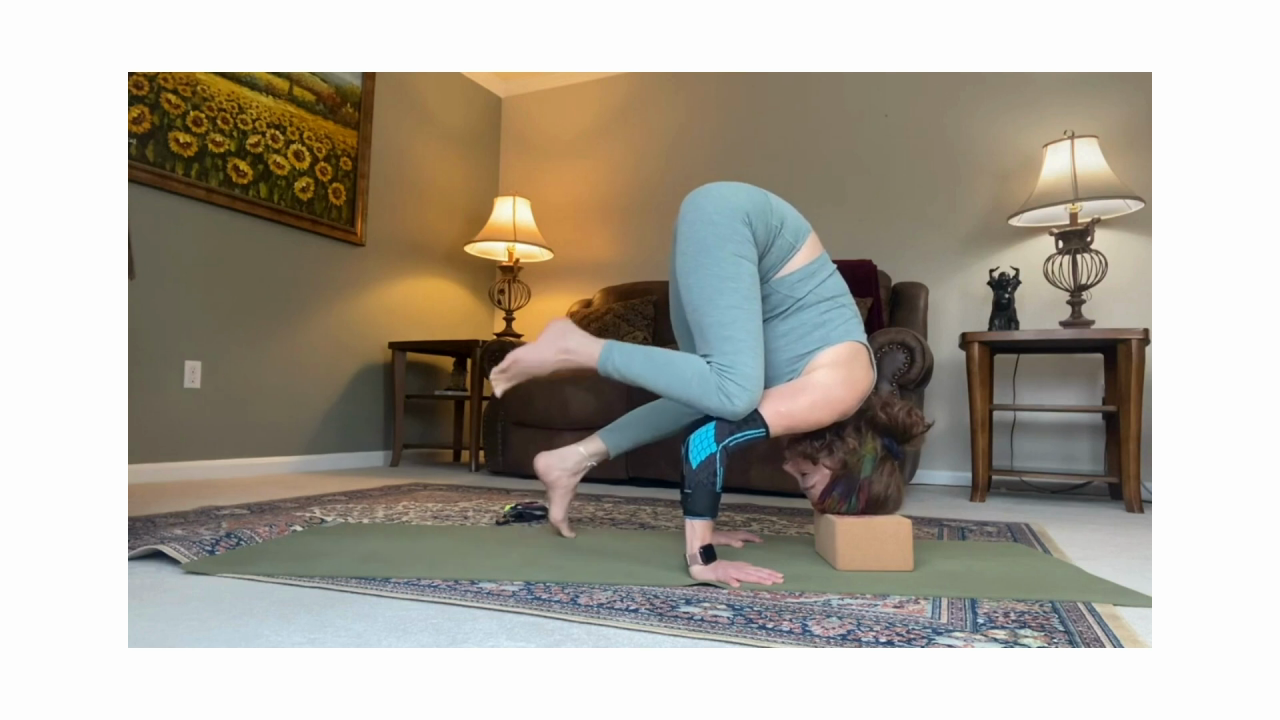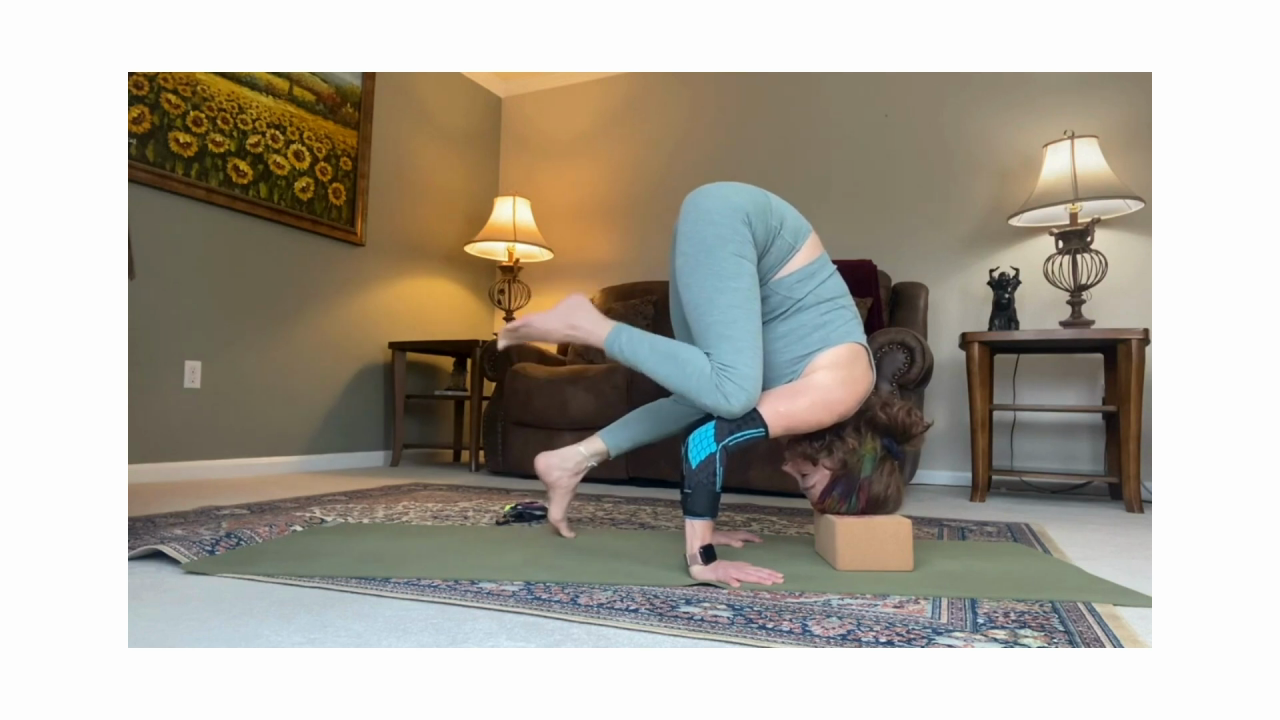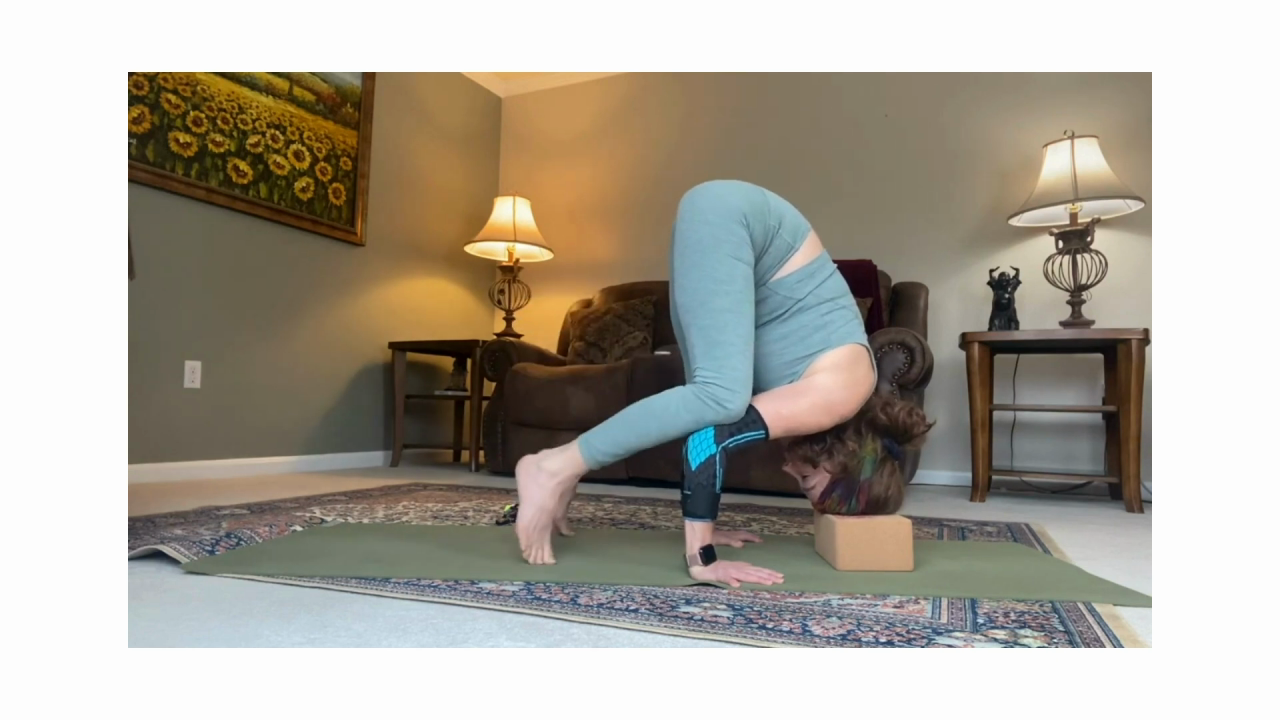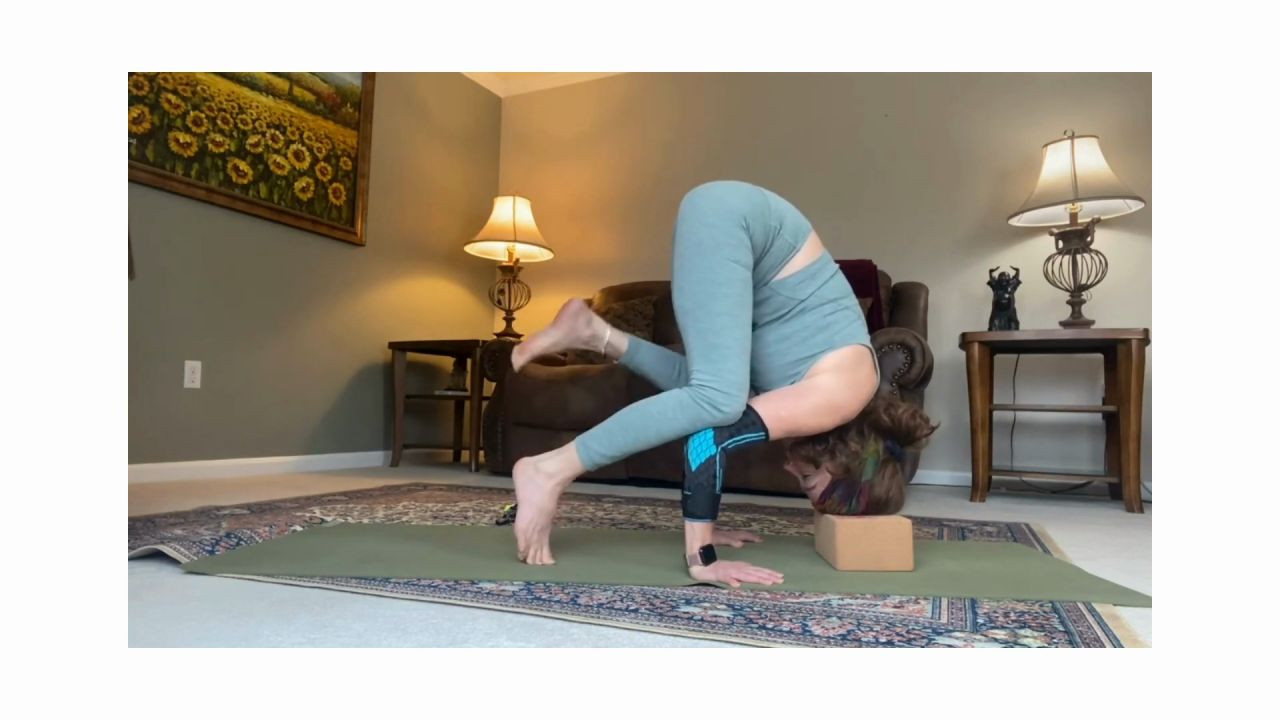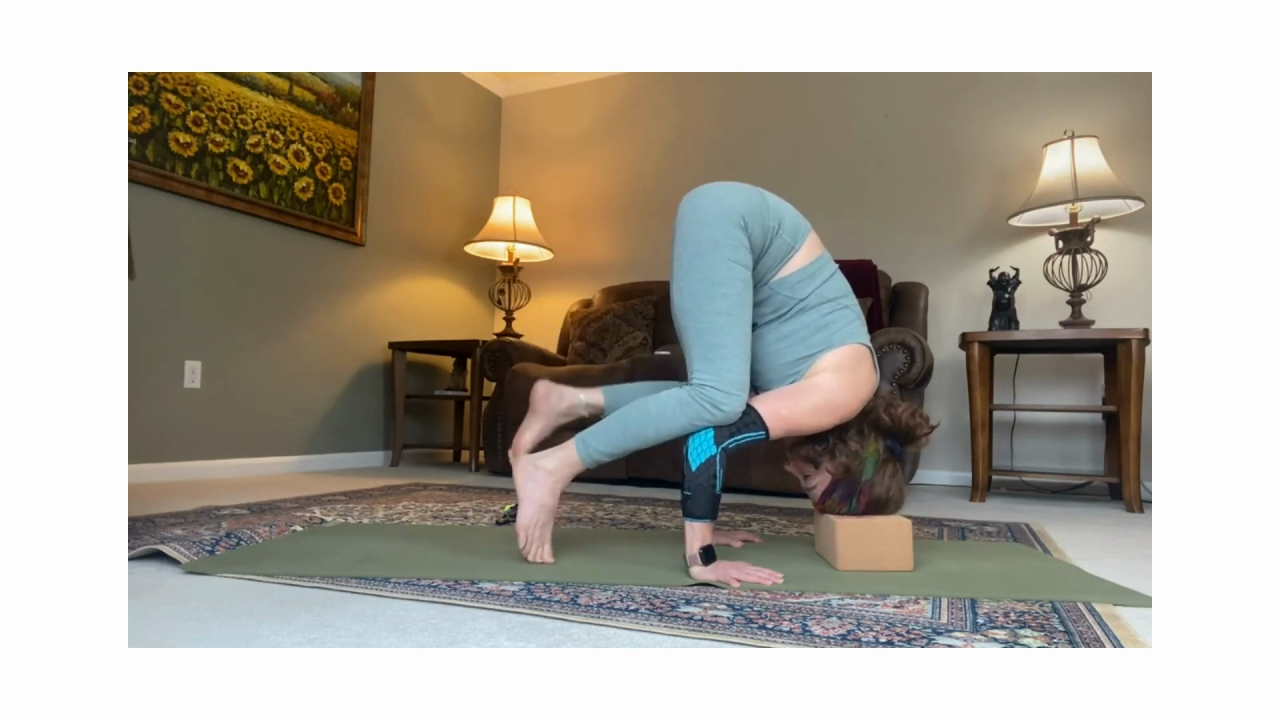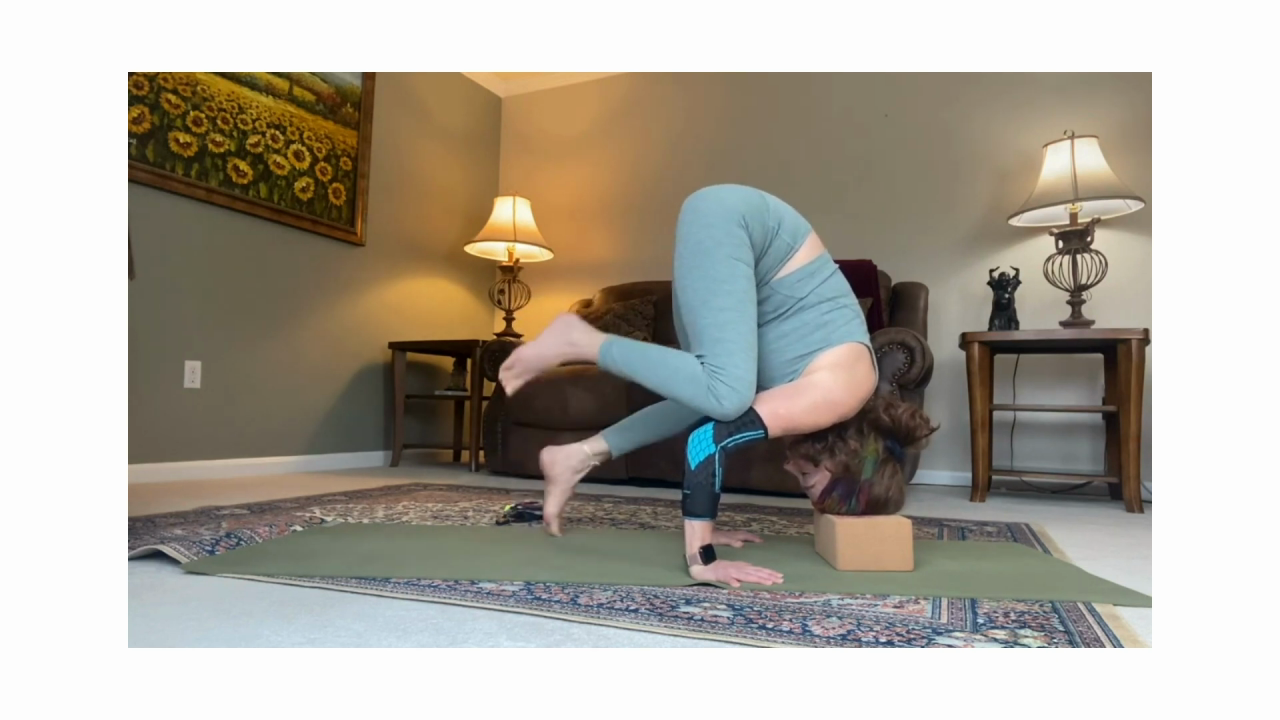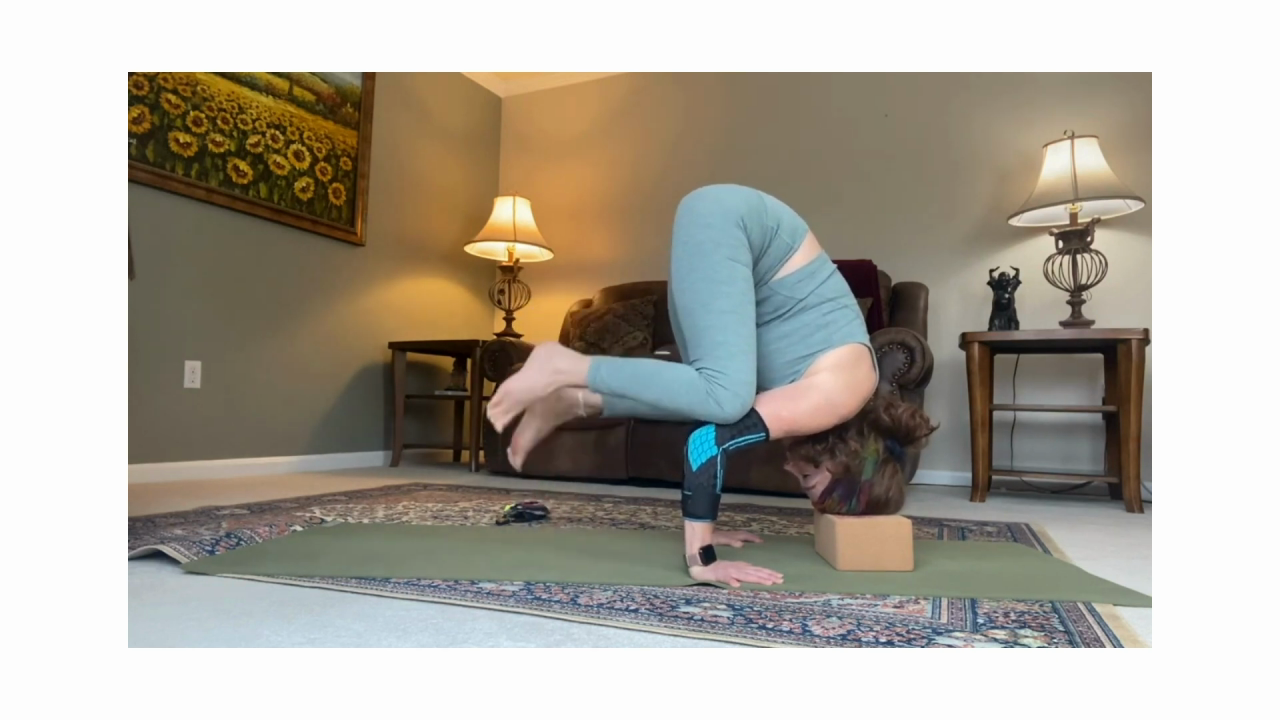
dt=0.7s
person 1, frame 1
left shoulder: (842, 383)
right shoulder: (839, 394)
right elbow: (712, 441)
left wrist: (703, 528)
right wrist: (701, 559)
left hip: (733, 227)
right hip: (727, 218)
left knee: (708, 395)
right knee: (730, 395)
left ankle: (573, 461)
right ankle: (573, 349)
person 1, frame 2
left shoulder: (840, 384)
right shoulder: (838, 394)
right elbow: (713, 440)
left wrist: (703, 529)
right wrist: (701, 560)
left hip: (735, 225)
right hip: (727, 217)
left knee: (710, 397)
right knee: (729, 394)
left ankle: (574, 461)
right ankle: (585, 325)
person 1, frame 3
left shoulder: (841, 384)
right shoulder: (837, 397)
right elbow: (713, 440)
left wrist: (703, 526)
right wrist: (701, 559)
left hip: (737, 225)
left knee: (708, 399)
right knee: (720, 399)
left ankle: (570, 458)
right ankle: (554, 471)
person 1, frame 4
left shoulder: (843, 386)
right shoulder: (839, 397)
right elbow: (714, 440)
left wrist: (704, 529)
right wrist: (700, 559)
left hip: (742, 225)
left knee: (712, 397)
right knee: (718, 401)
left ankle: (595, 333)
right ankle: (549, 472)
person 1, frame 5
left shoulder: (840, 388)
right shoulder: (838, 397)
right elbow: (713, 440)
left wrist: (704, 528)
right wrist: (701, 561)
left hip: (737, 227)
right hip: (727, 219)
left knee: (715, 400)
right knee: (717, 402)
left ankle: (574, 402)
right ankle: (551, 468)
person 1, frame 6
left shoulder: (841, 384)
right shoulder: (838, 394)
right elbow: (714, 440)
left wrist: (703, 530)
right wrist: (700, 560)
left hip: (737, 227)
right hip: (727, 219)
left knee: (713, 398)
right knee: (725, 396)
left ankle: (580, 457)
right ankle: (579, 341)
person 1, frame 7
left shoulder: (840, 386)
right shoulder: (839, 397)
right elbow: (712, 443)
left wrist: (704, 530)
right wrist: (700, 560)
left hip: (734, 228)
right hip: (723, 221)
left knee: (708, 398)
right knee: (724, 399)
left ankle: (572, 399)
right ankle: (565, 368)
